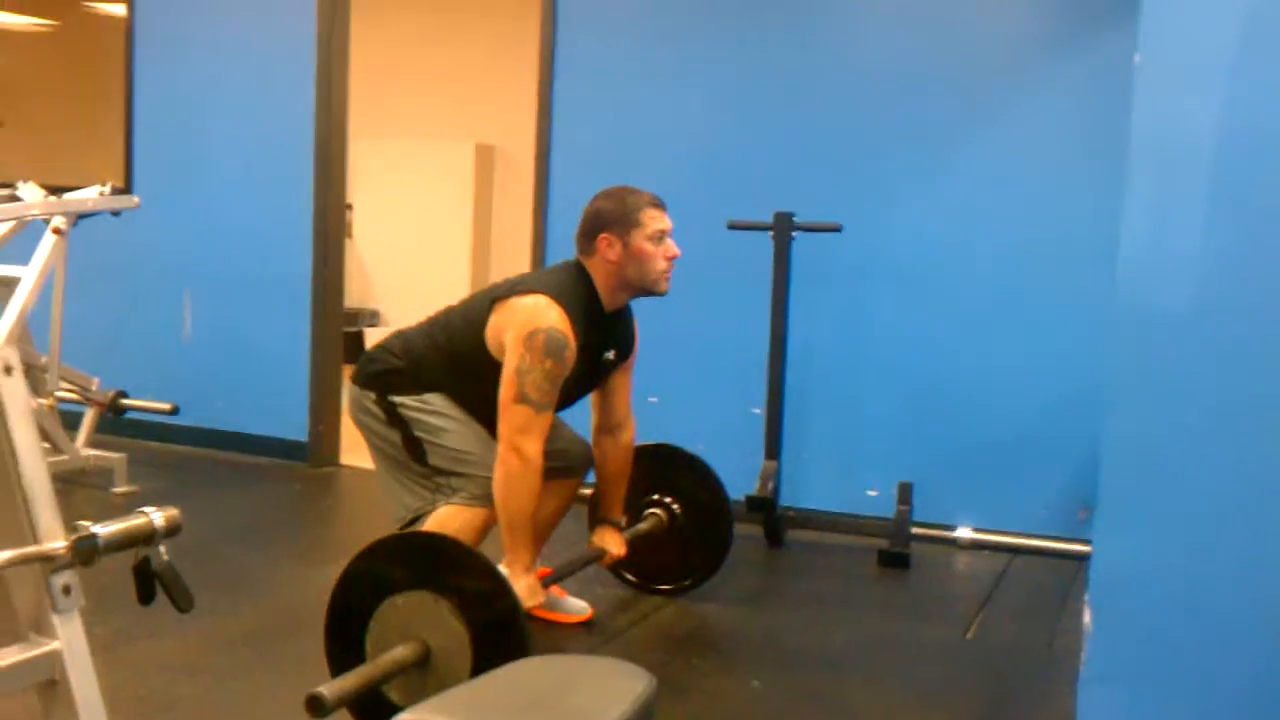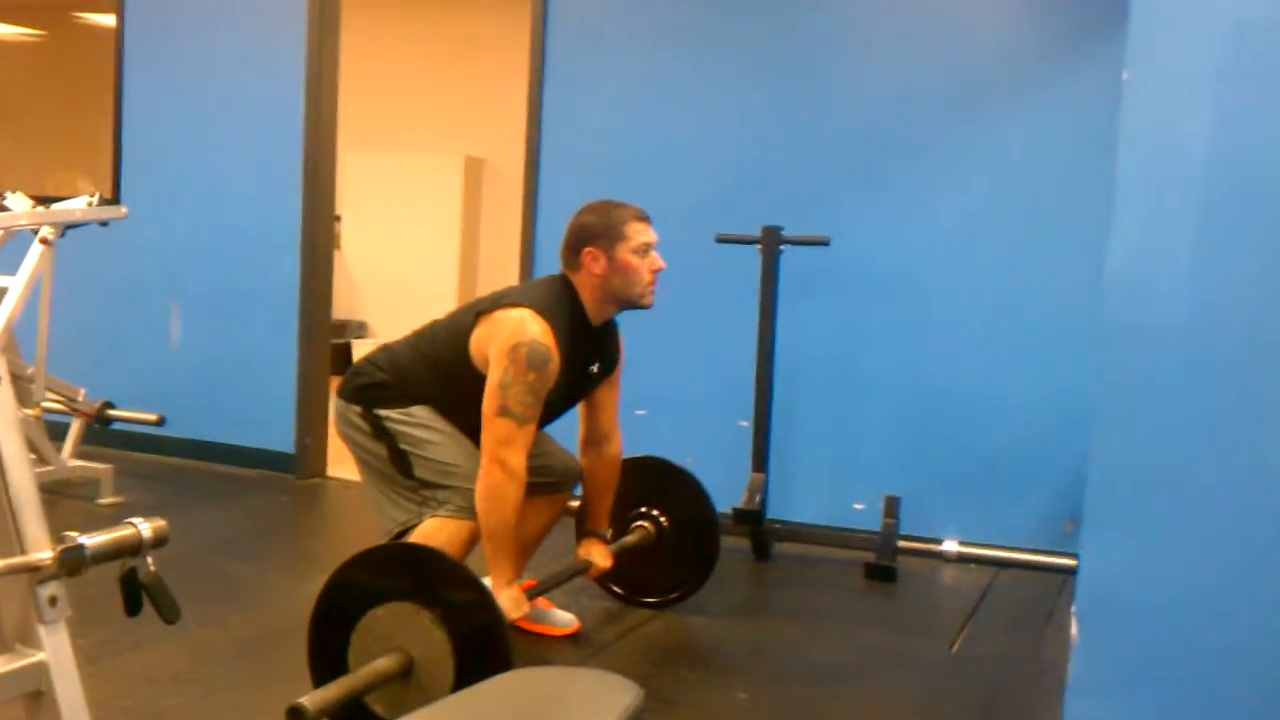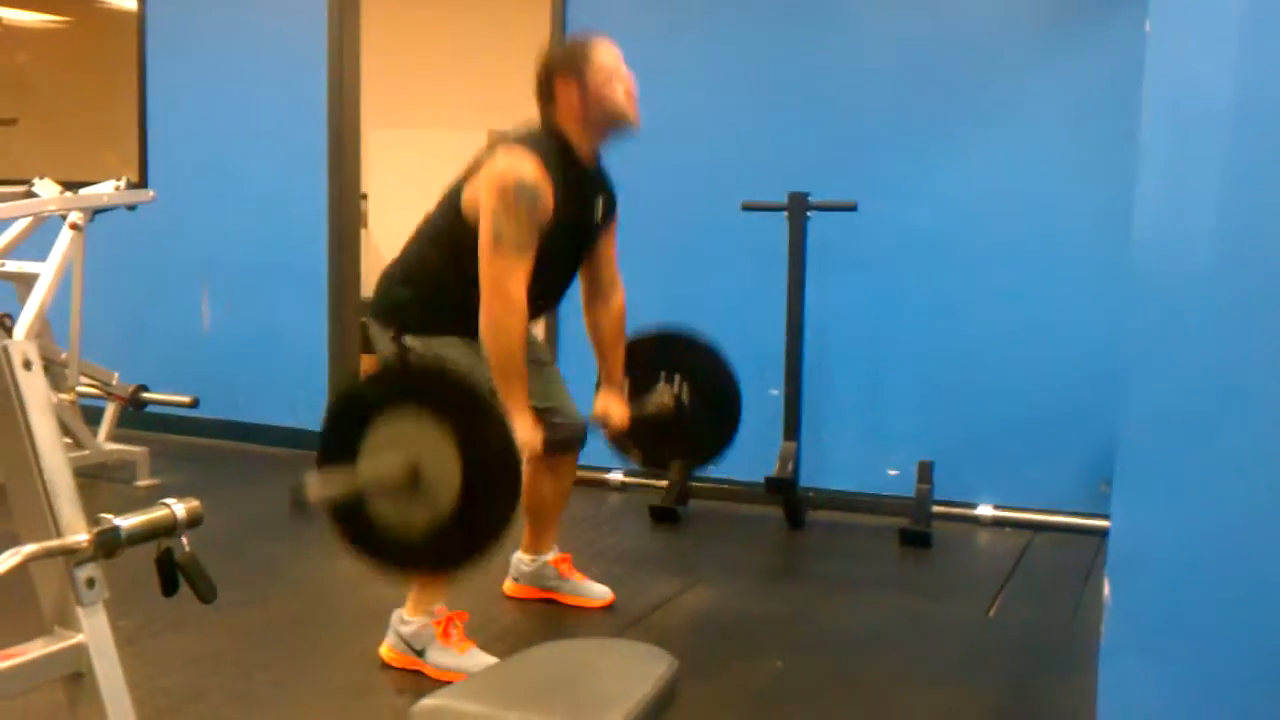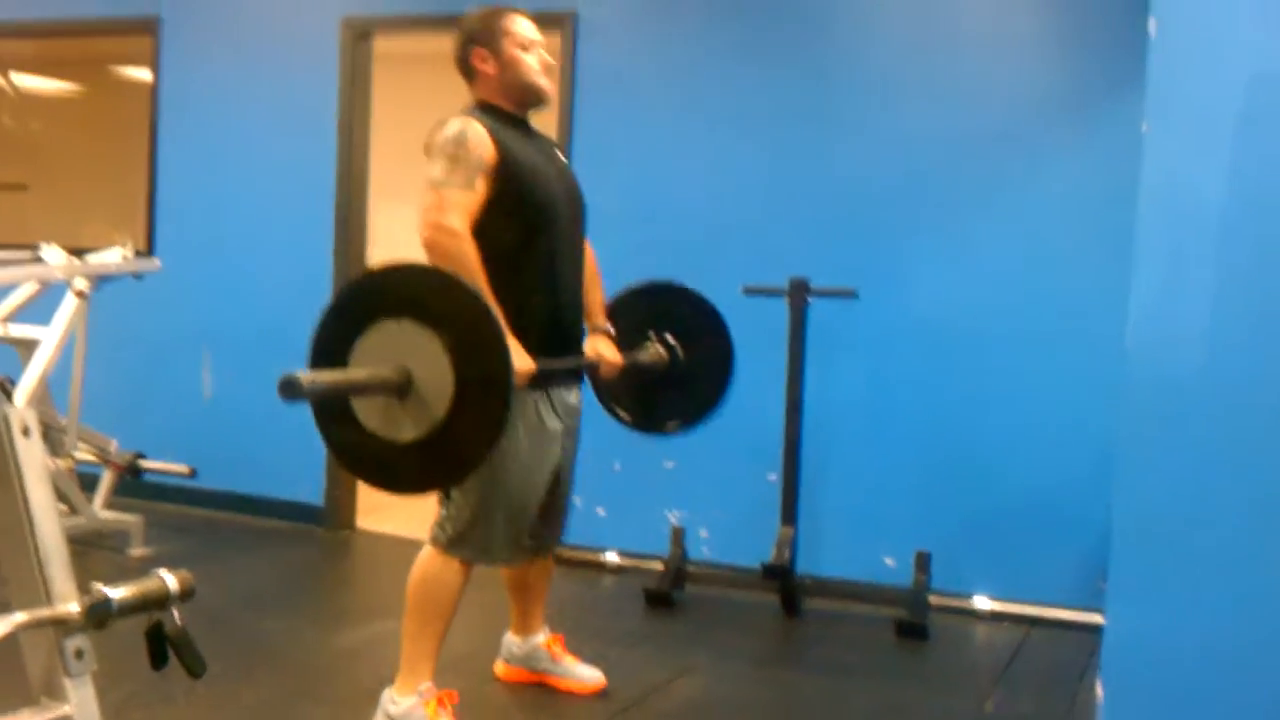
dt=0.7s
person 1, frame 1
left shoulder: (619, 323)
right shoulder: (547, 321)
left elbow: (615, 429)
right elbow: (518, 453)
left wrist: (611, 522)
right wrist: (519, 570)
left hip: (464, 390)
right hip: (397, 386)
left knee: (572, 458)
right knee: (481, 486)
left ankle: (515, 584)
person 1, frame 2
left shoulder: (605, 337)
right shoulder: (532, 335)
left elbow: (602, 442)
right elbow: (501, 466)
left wrist: (596, 533)
right wrist: (502, 582)
left hip: (450, 405)
right hip: (384, 401)
left knee: (559, 474)
right knee: (466, 500)
left ankle: (507, 596)
person 1, frame 3
left shoulder: (596, 184)
right shoulder: (525, 175)
left elbow: (604, 290)
right elbow: (501, 296)
left wrist: (613, 387)
right wrist: (513, 413)
left hip: (492, 329)
right hip: (423, 325)
left knee: (561, 434)
left ankle: (536, 565)
right ankle: (415, 626)
person 1, frame 4
left shoulder: (543, 147)
right shoulder: (468, 135)
left elbow: (575, 247)
right elbow: (444, 230)
left wrist: (599, 333)
right wrist: (498, 343)
left hip: (557, 370)
right hip: (503, 370)
left knee: (542, 524)
right knee: (465, 532)
left ankle: (526, 643)
